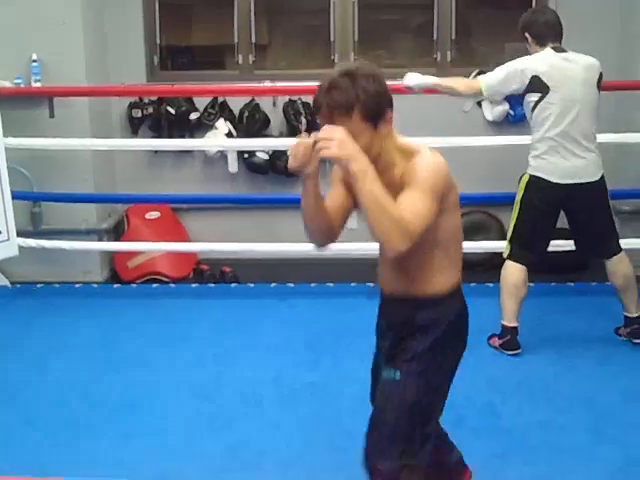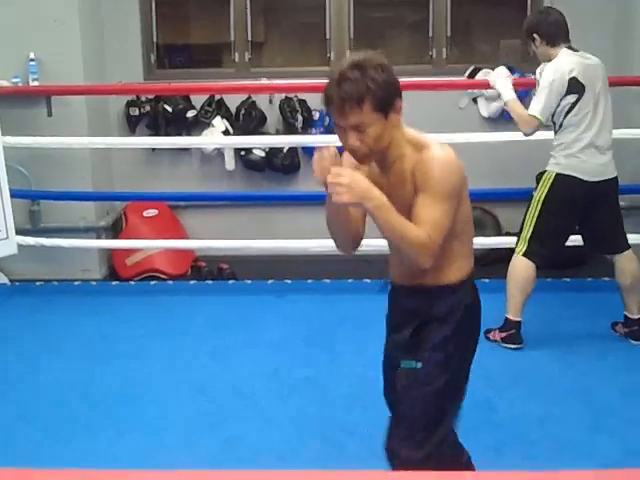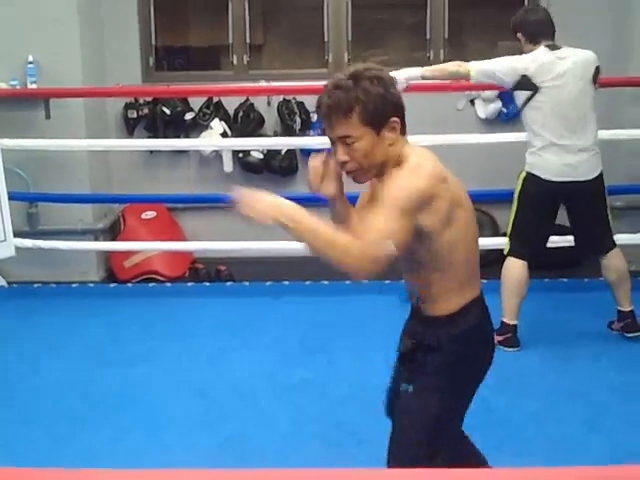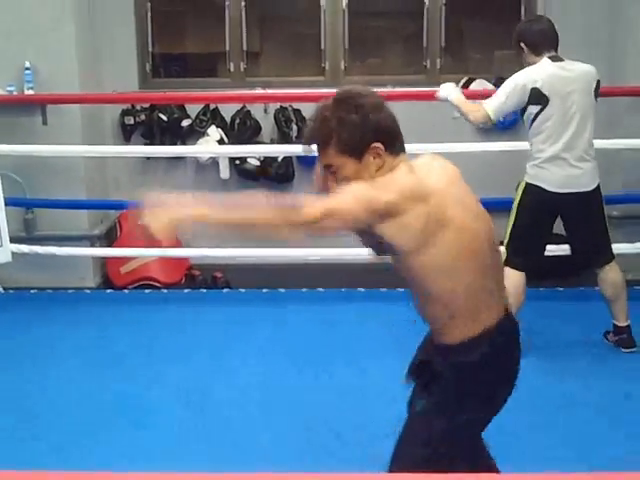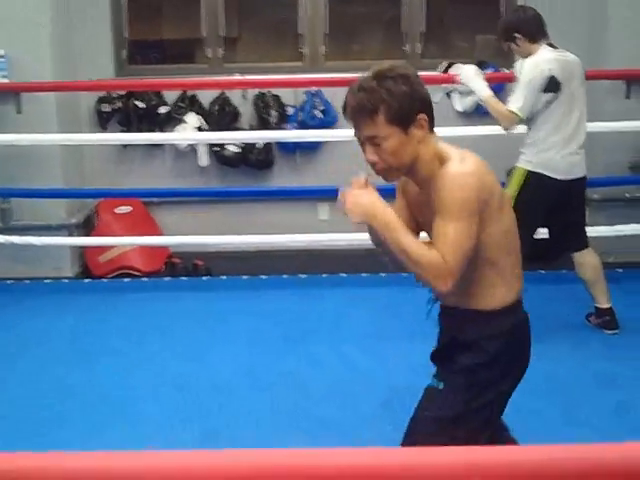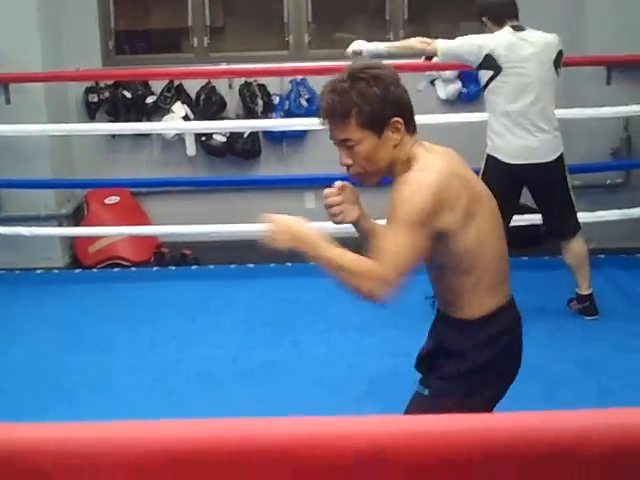
dt=0.4s
person 1, frame 1
left shoulder: (426, 168)
right shoulder: (352, 164)
left elbow: (397, 241)
right elbow: (321, 236)
left wrist: (356, 164)
right wrist: (309, 178)
left hip: (433, 322)
right hip: (396, 311)
right knee: (400, 414)
person 1, frame 2
left shoulder: (436, 162)
right shoulder: (362, 160)
left elbow: (423, 253)
right elbow: (348, 244)
left wrist: (371, 198)
right wrist: (335, 194)
left hip: (447, 310)
right hip: (404, 302)
left knee: (411, 444)
right knee: (404, 407)
right ankle: (457, 470)
person 1, frame 3
left shoulder: (416, 178)
right shoulder: (388, 175)
left elbow: (363, 261)
right elbow: (356, 242)
left wrist: (287, 213)
right wrist: (334, 197)
left hip: (455, 337)
right hip: (429, 323)
left knee: (411, 462)
right knee: (406, 415)
right ankle: (476, 473)
person 1, frame 4
left shoulder: (395, 194)
right shoulder: (434, 169)
left elbow: (300, 216)
right elbow: (384, 243)
left wrist: (192, 210)
right wrist: (335, 197)
left hip: (473, 362)
left knee: (412, 470)
right knee: (452, 435)
person 1, frame 5
left shoulder: (459, 176)
right shoulder: (413, 177)
left elbow: (442, 276)
right elbow: (401, 248)
left wrist: (378, 215)
right wrist: (371, 209)
left hip: (491, 339)
right hip: (470, 327)
right knee: (475, 423)
person 1, frame 6
left shoulder: (421, 184)
right shoulder: (427, 168)
left elbow: (378, 282)
right elbow: (393, 250)
left wrist: (305, 239)
right wrist: (358, 219)
left hip: (475, 345)
right hip: (465, 329)
person 2, frame 1
left shoulder: (528, 68)
right shoulder: (592, 66)
left elbow: (470, 88)
left wrist: (426, 80)
left hip: (545, 177)
right hip: (589, 176)
left knee: (518, 256)
right knee: (611, 251)
left ankle: (508, 334)
person 2, frame 2
left shoulder: (555, 71)
right shoulder: (596, 64)
left elbow: (528, 125)
left wrist: (504, 88)
left hip: (567, 174)
right hip: (604, 173)
left knee: (528, 251)
left ankle: (510, 328)
person 2, frame 3
left shoulder: (521, 66)
right shoulder: (588, 59)
left elbow: (462, 69)
left wrist: (414, 72)
left hip: (543, 174)
right hip: (587, 171)
left knee: (519, 252)
right knee: (606, 246)
left ankle: (508, 330)
person 2, frame 4
left shoulder: (526, 80)
right shoulder: (588, 74)
left elbow: (480, 116)
left wrist: (452, 94)
left hip: (543, 185)
right hip: (585, 183)
left knee: (516, 262)
right knee: (602, 260)
person 2, frame 5
left shoulder: (535, 66)
right shoulder: (573, 61)
left elbow: (508, 120)
left wrist: (477, 84)
left hip: (538, 170)
right hip: (573, 170)
right knee: (578, 244)
right ankle: (605, 312)
person 2, frame 6
left shoulder: (486, 46)
right shoulder: (552, 42)
left elbow: (425, 46)
left wrist: (373, 47)
left hip: (505, 157)
right hip: (548, 154)
right knee: (568, 230)
right ankle: (586, 298)
